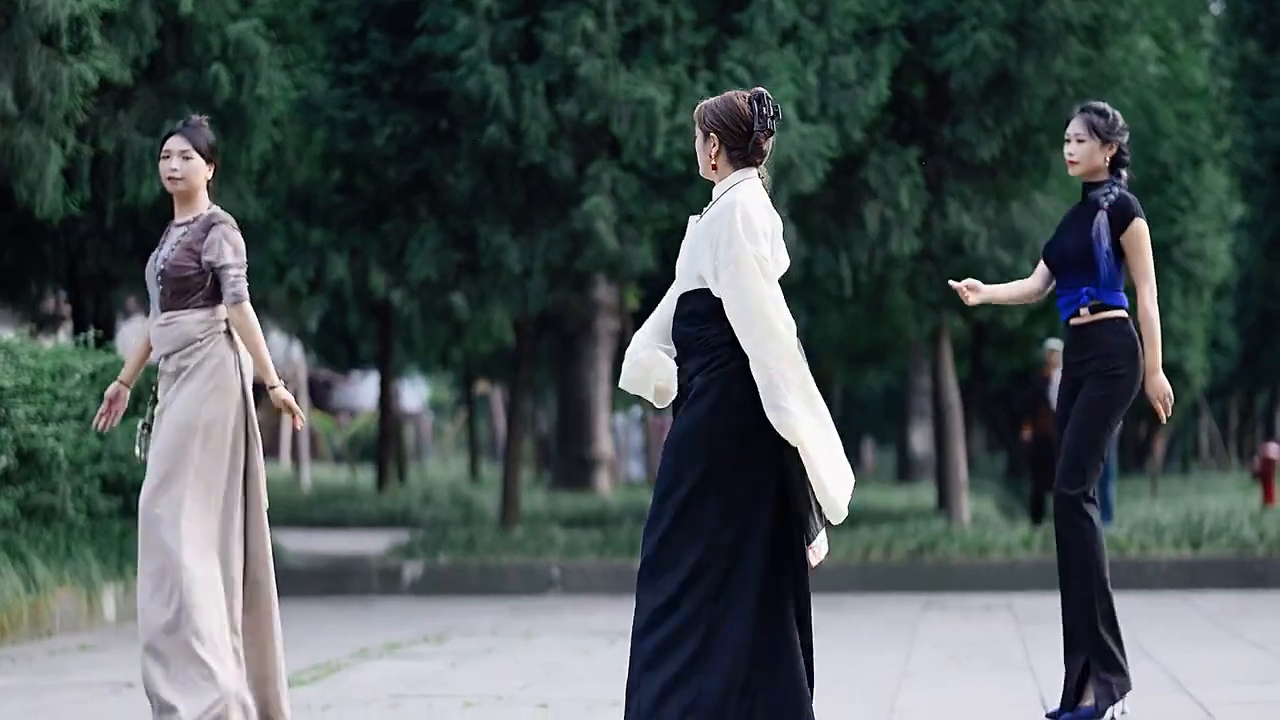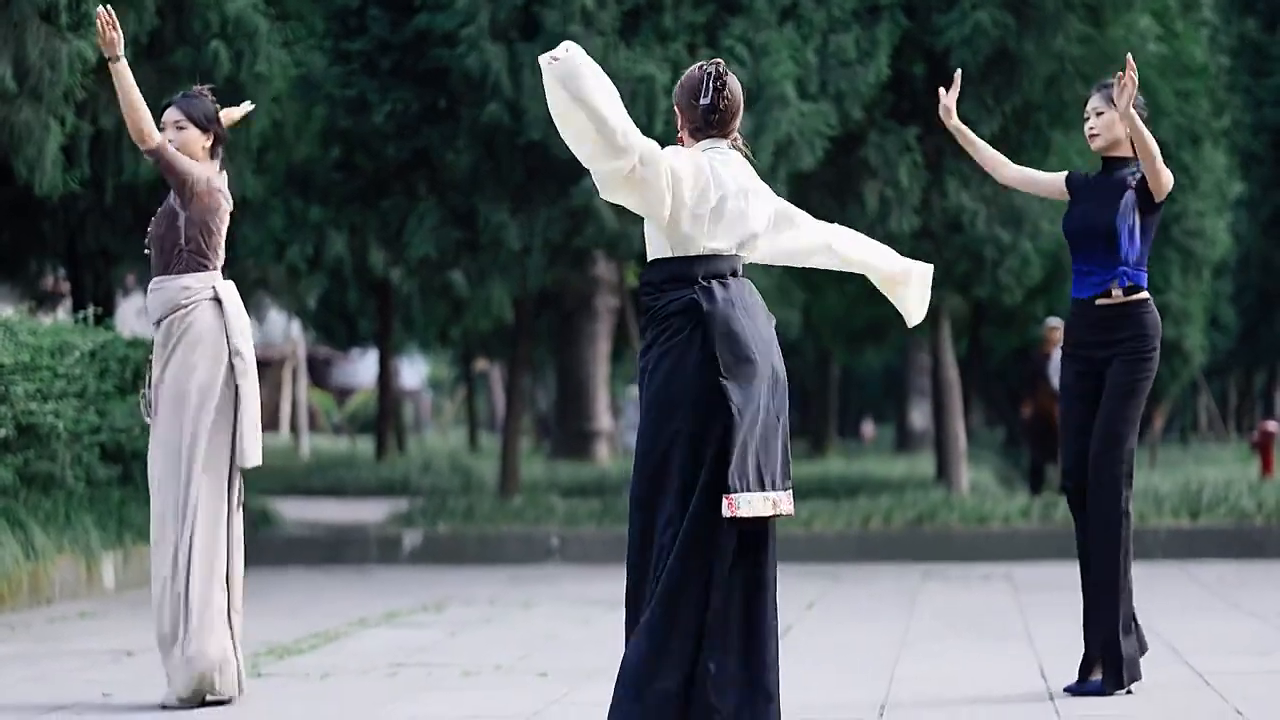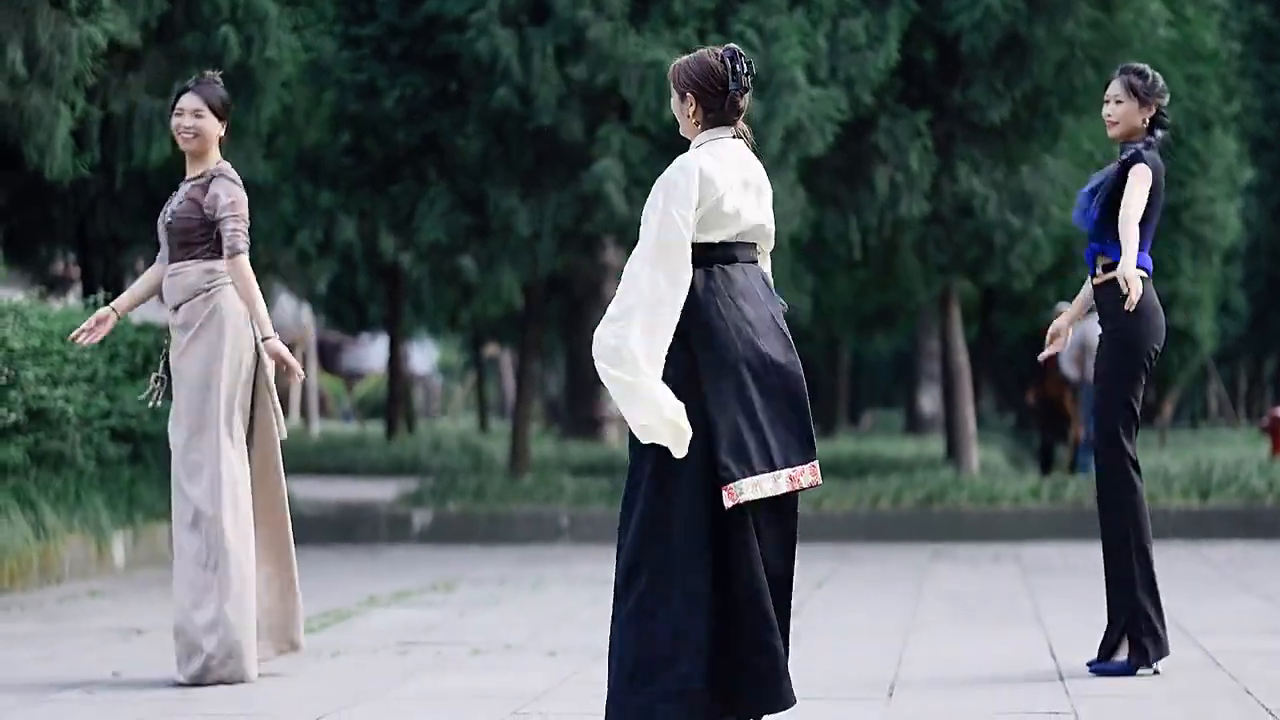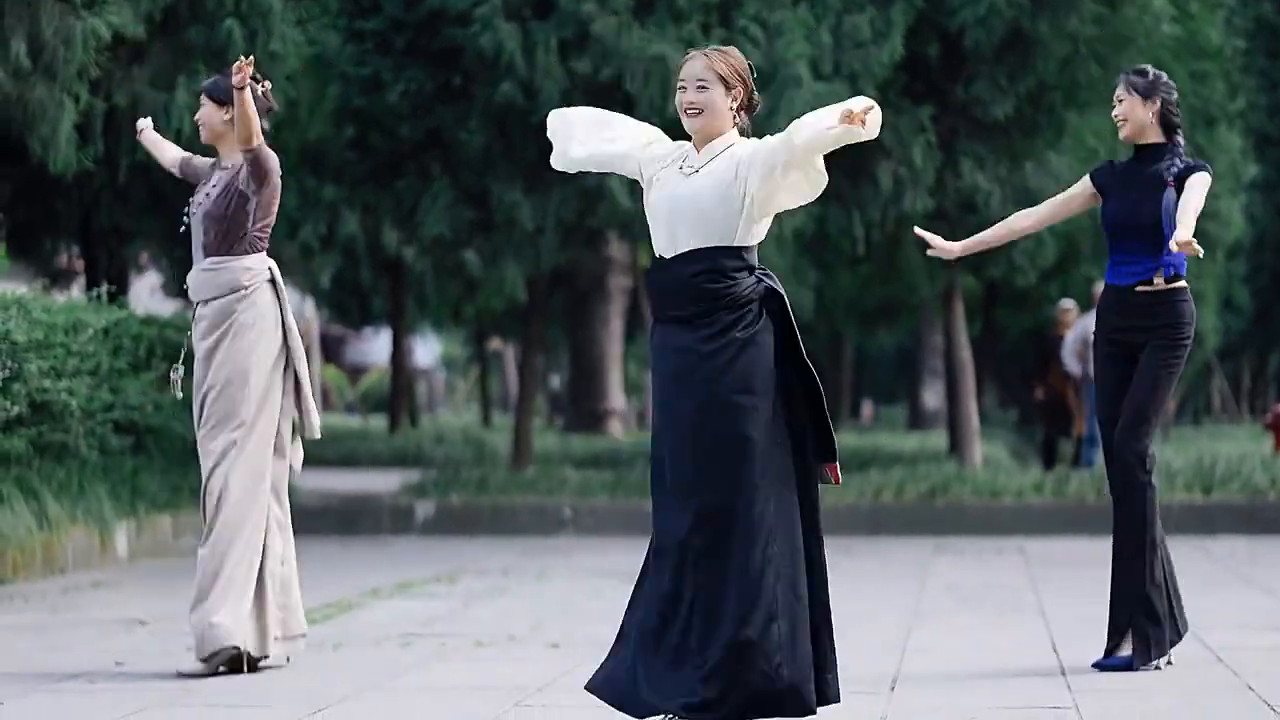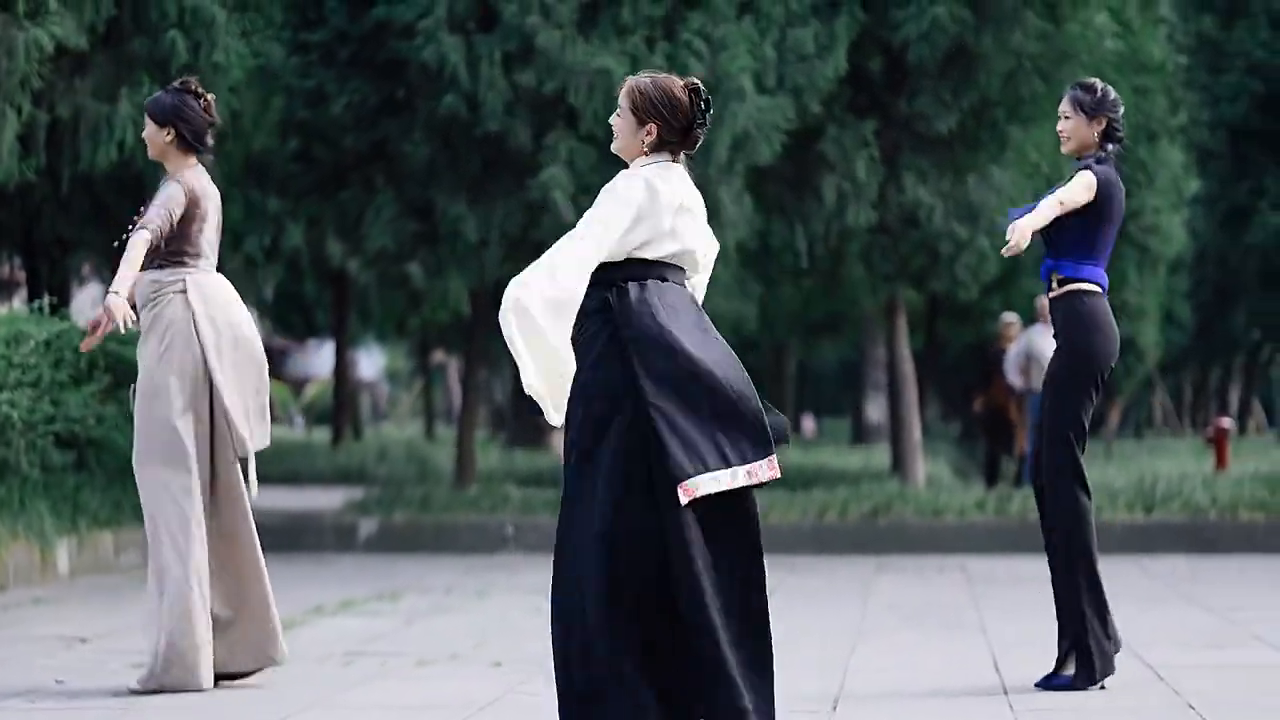
dt=1s
person 1, frame 1
left shoulder: (737, 210)
right shoulder: (732, 208)
left elbow: (756, 313)
right elbow: (684, 301)
left wrist: (792, 411)
right wrist: (650, 359)
left hip: (734, 388)
right hip: (719, 380)
left knee: (692, 548)
right knee: (743, 551)
person 1, frame 2
left shoulder: (680, 170)
right shoulder: (748, 183)
left elbow: (621, 147)
right elbow: (813, 233)
left wrist: (572, 71)
right wrist: (888, 264)
left hip: (694, 343)
right hip: (737, 342)
left knee: (680, 521)
right knee: (711, 532)
person 1, frame 3
left shoulder: (689, 171)
right shoulder: (747, 167)
left elbow: (659, 266)
left wrist: (632, 360)
left hip: (704, 333)
right hip: (751, 326)
left knee: (683, 516)
right knee: (740, 519)
person 1, frame 4
left shoulder: (753, 161)
right shoulder: (669, 158)
left elbow: (797, 143)
right elbow: (619, 134)
left wrist: (843, 117)
right wrist: (569, 124)
left hip: (736, 337)
right hip: (686, 339)
left knee: (721, 497)
right knee: (691, 498)
person 1, frame 5
left shoulder: (635, 186)
right shoulder: (684, 193)
left elbow: (582, 245)
left wrist: (532, 296)
left hip: (628, 341)
right hip: (673, 344)
left knee: (617, 519)
right knee: (680, 527)
person 2, frame 1
left shoulder: (218, 227)
right shoulder: (172, 232)
left elbow: (237, 305)
right elbow: (162, 316)
left wrist: (271, 380)
right wrist: (123, 382)
left hip: (207, 371)
right hip: (181, 376)
left knee: (175, 515)
right knee: (205, 521)
person 2, frame 2
left shoulder: (198, 181)
right shoulder: (205, 182)
left elbow: (143, 137)
left wrist: (115, 57)
right wrist: (223, 121)
left hip: (195, 332)
right hip: (194, 335)
left knee: (191, 482)
right knee: (193, 483)
left ankle: (201, 665)
right ankle: (207, 653)
person 2, frame 3
left shoulder: (223, 180)
right shoulder: (194, 184)
left elbow: (238, 258)
right elbow: (167, 263)
left wrist: (266, 332)
right wrist: (113, 310)
left hip: (219, 321)
right hip: (197, 326)
left knee: (207, 464)
right knee: (224, 465)
left ankle: (223, 643)
right ankle: (244, 622)
person 2, frame 4
left shoulder: (262, 167)
right shoulder: (219, 170)
left elbow: (250, 134)
right elbow: (178, 159)
left wrist: (242, 91)
right wrist: (145, 133)
left hip: (248, 317)
right hip: (221, 320)
left knee: (236, 459)
right knee: (232, 463)
left ankle: (235, 626)
right ankle: (249, 626)
person 2, frame 5
left shoulder: (179, 186)
right shoulder: (198, 187)
left elbow: (143, 238)
left wrist: (118, 293)
right wrist: (114, 304)
left hip: (182, 327)
right hip: (190, 326)
left knee: (174, 475)
right knee: (209, 481)
left ankle: (184, 654)
right ankle: (235, 640)
person 3, frame 1
left shoulder: (1122, 205)
right shoulder: (1077, 214)
left elbow: (1146, 292)
right elbow: (1036, 285)
left wrist: (1153, 367)
right wrist: (986, 293)
left hip: (1110, 354)
right hip: (1078, 358)
left knee: (1072, 491)
right knee: (1069, 497)
person 3, frame 2
left shoulder: (1150, 183)
right shoulder: (1081, 185)
left elbow: (1151, 155)
right elbow: (1007, 172)
left wrist: (1130, 109)
right wrist: (955, 124)
left hip: (1131, 334)
right hip: (1082, 338)
left knee: (1106, 476)
right knee: (1077, 477)
left ankle: (1111, 657)
right ankle: (1118, 634)
person 3, frame 3
left shoulder: (1141, 162)
right shoulder: (1129, 168)
left elbow: (1130, 218)
left wrist: (1127, 265)
right wrist: (1072, 312)
left hip: (1132, 318)
right hip: (1117, 319)
left knee: (1114, 453)
right knee: (1114, 455)
left ankle: (1138, 634)
right ankle: (1134, 627)
person 3, frame 4
left shoulder: (1191, 171)
right shoulder: (1111, 176)
left elbow: (1191, 206)
right elbow: (1036, 215)
left wrist: (1183, 234)
right wrist: (963, 246)
left hip: (1166, 322)
right hip: (1114, 322)
left knee: (1131, 449)
right knee: (1118, 458)
left ankle: (1142, 630)
right ankle: (1158, 615)
person 3, frame 5
left shoulder: (1092, 176)
right shoulder: (1098, 181)
left elbow: (1059, 201)
left wrist: (1029, 221)
left hip: (1083, 330)
right hip: (1081, 330)
left knee: (1060, 471)
right knee: (1049, 471)
left ankle: (1086, 650)
right ankle: (1090, 638)
